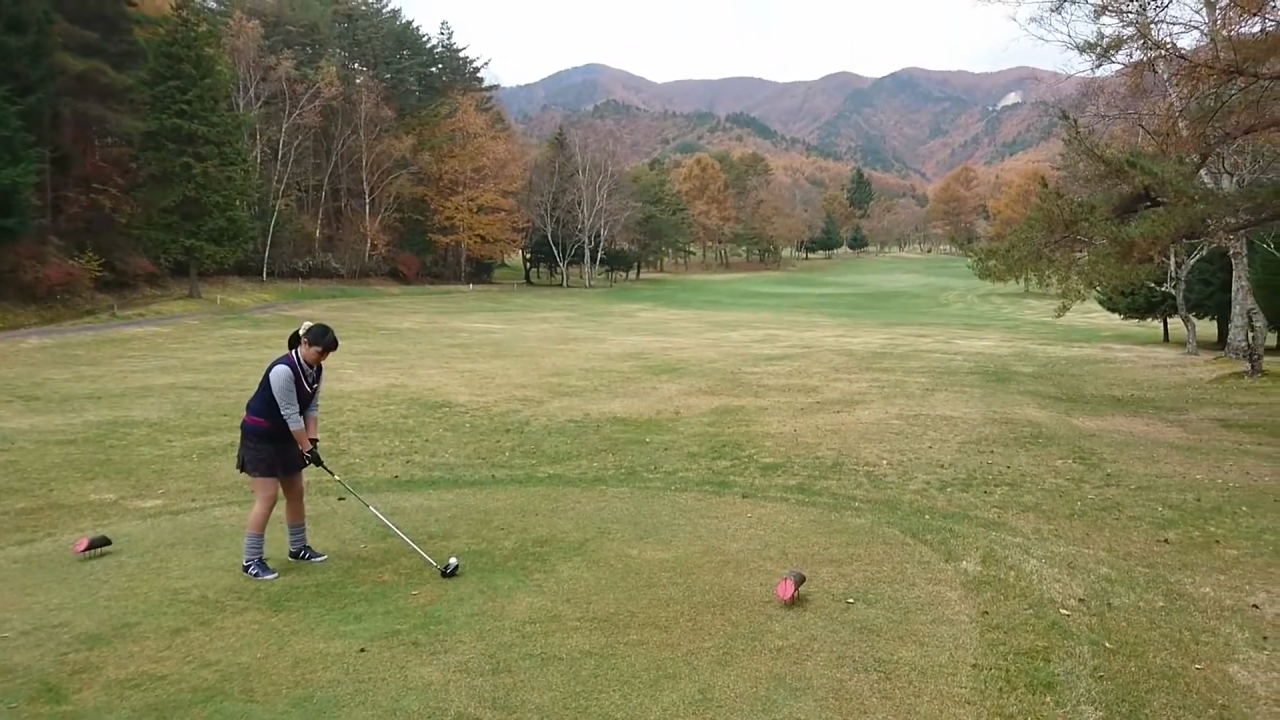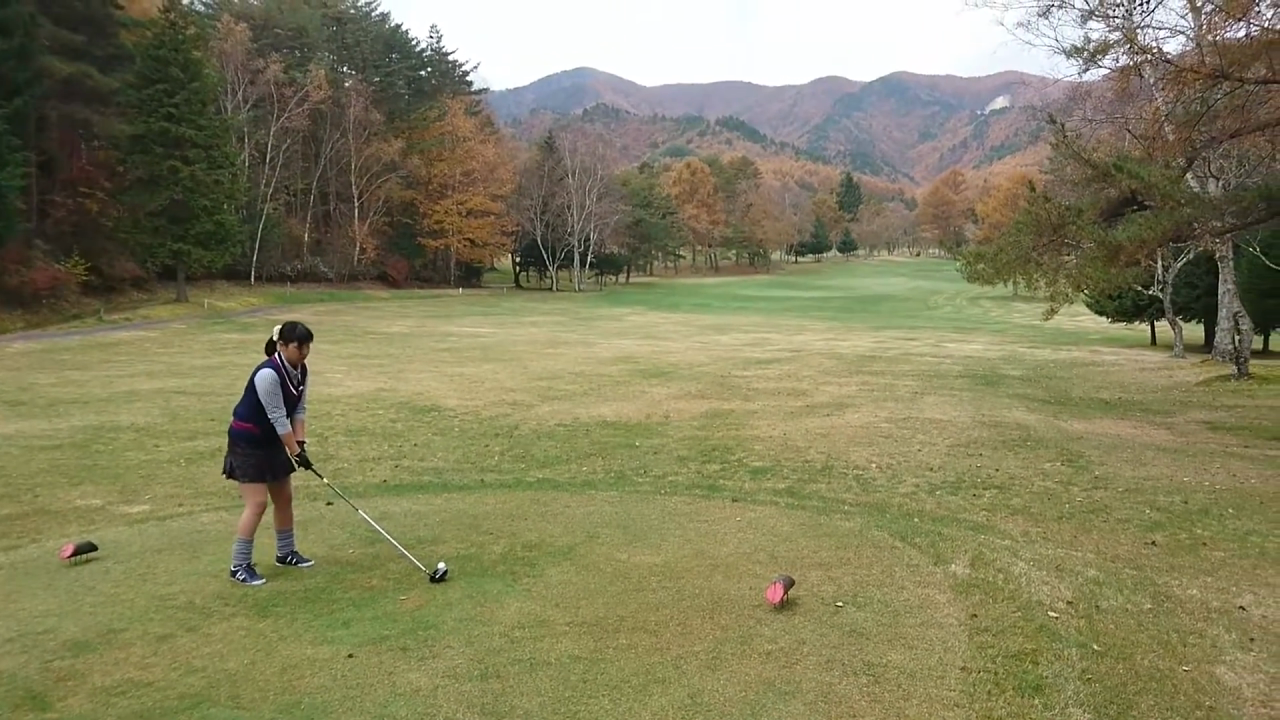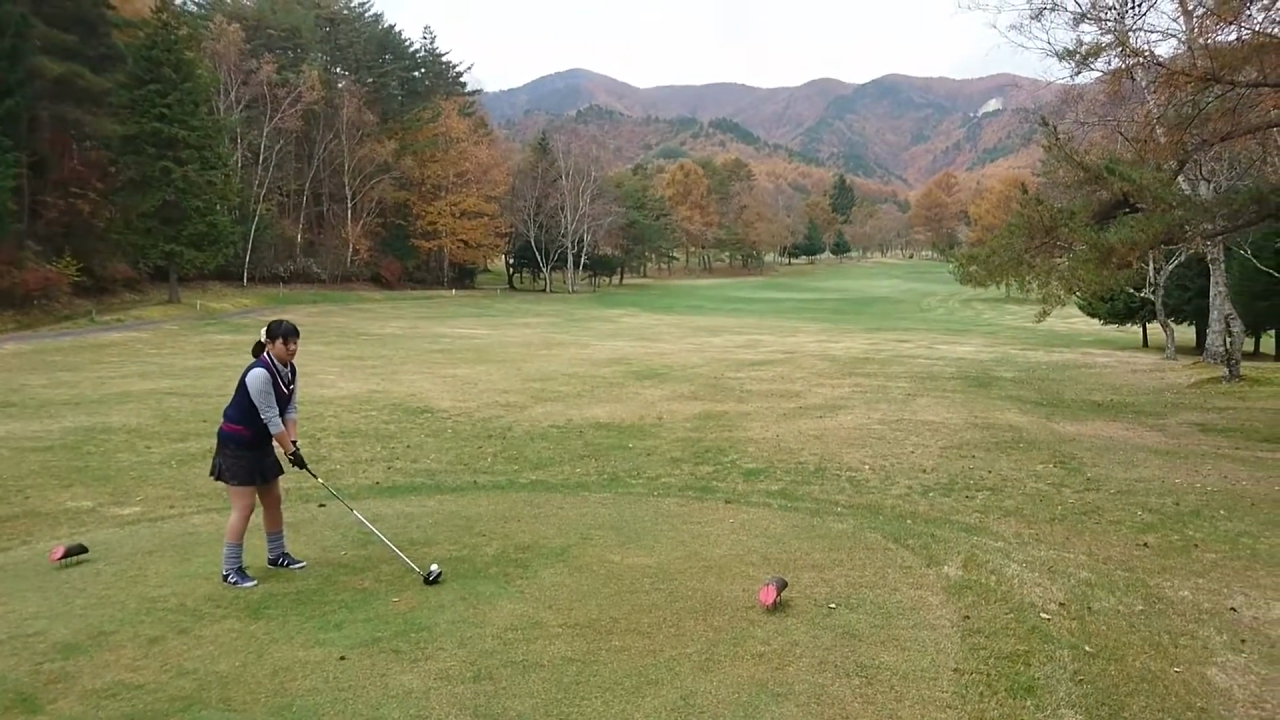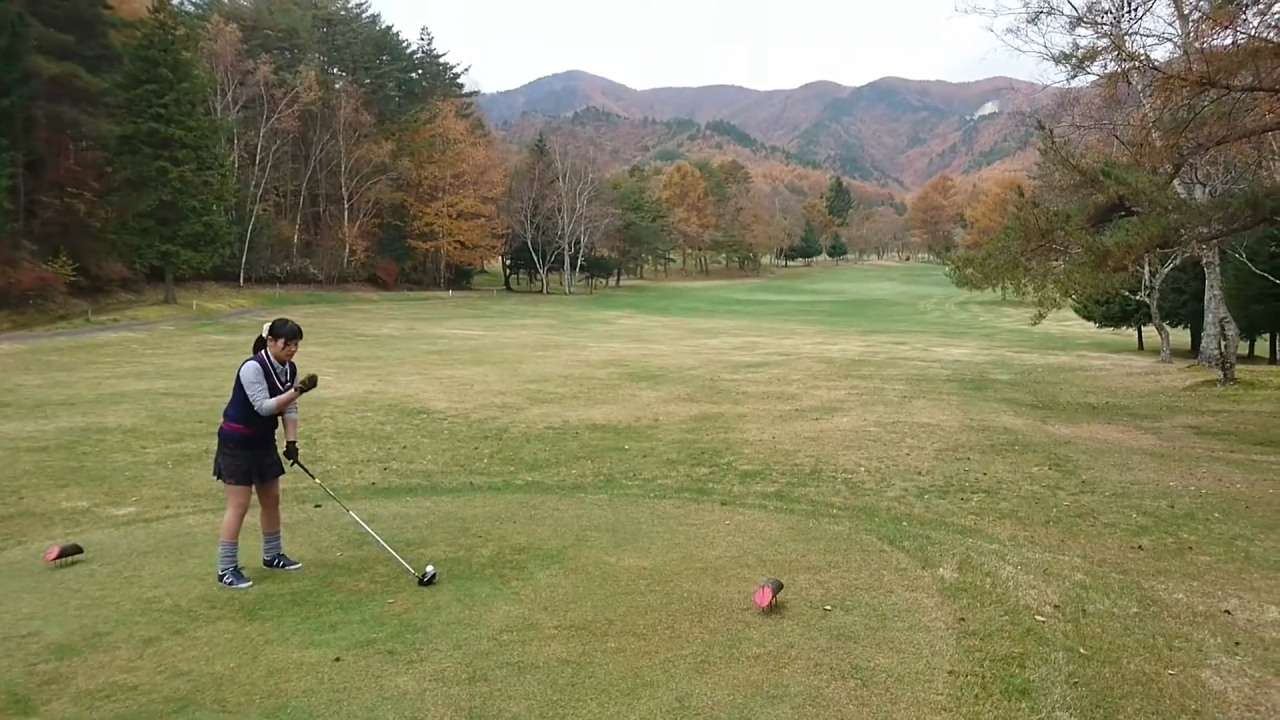
dt=0.4s
person 1, frame 1
left shoulder: (315, 369)
right shoulder: (283, 370)
left elbow: (311, 407)
right elbow: (291, 414)
left wrist: (313, 440)
right wrist: (307, 448)
left hip: (284, 435)
right hip: (259, 436)
left knee: (296, 492)
right knee: (267, 497)
left ankle: (298, 547)
right ankle: (251, 560)
person 1, frame 2
left shoulder: (300, 370)
right shoulder: (268, 374)
left elbow: (298, 410)
right elbow: (278, 418)
left wrist: (301, 443)
right wrist: (296, 452)
left hip: (271, 441)
right hip: (247, 442)
left knee: (284, 498)
right knee: (257, 503)
left ankle: (286, 553)
right ankle: (240, 565)
person 1, frame 3
left shoulder: (289, 370)
right shoulder: (259, 374)
left elbow: (289, 410)
right elbow: (271, 418)
left wrist: (294, 443)
right wrist: (291, 451)
left hip: (261, 443)
right hip: (237, 444)
left knee: (273, 500)
right knee: (244, 507)
left ankle: (277, 555)
right ankle: (230, 569)
person 1, frame 4
left shoulder: (290, 370)
right shoulder: (252, 367)
left elbow: (289, 409)
right elbow: (264, 407)
left wrist: (291, 441)
right wrist: (297, 390)
left hip: (264, 441)
right hip: (237, 443)
left knee: (271, 499)
right knee: (238, 506)
left ankle: (273, 555)
right ankle: (226, 569)
